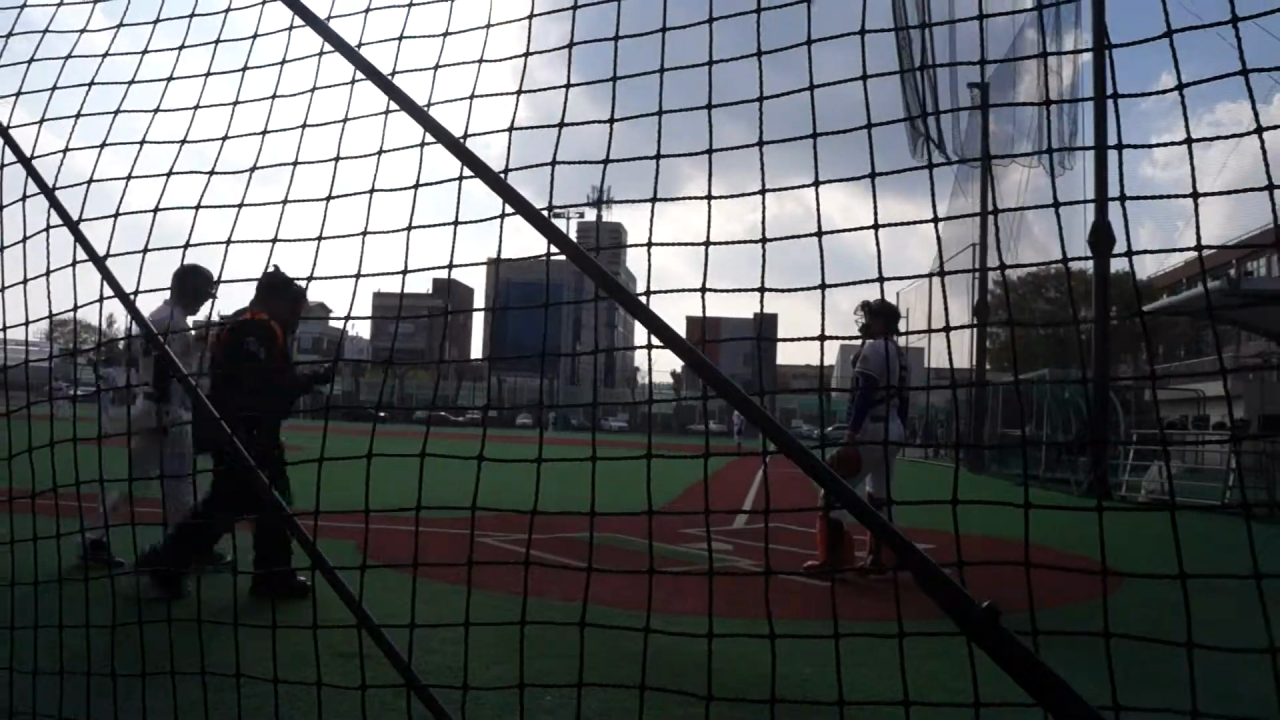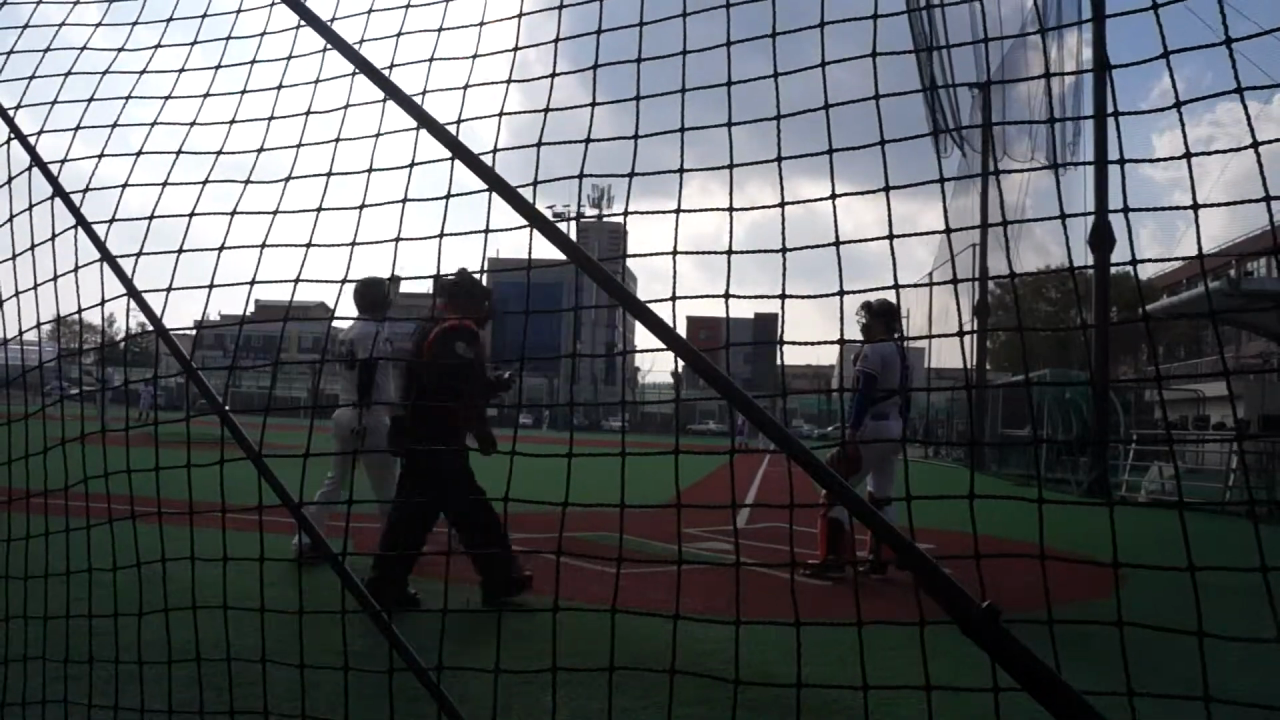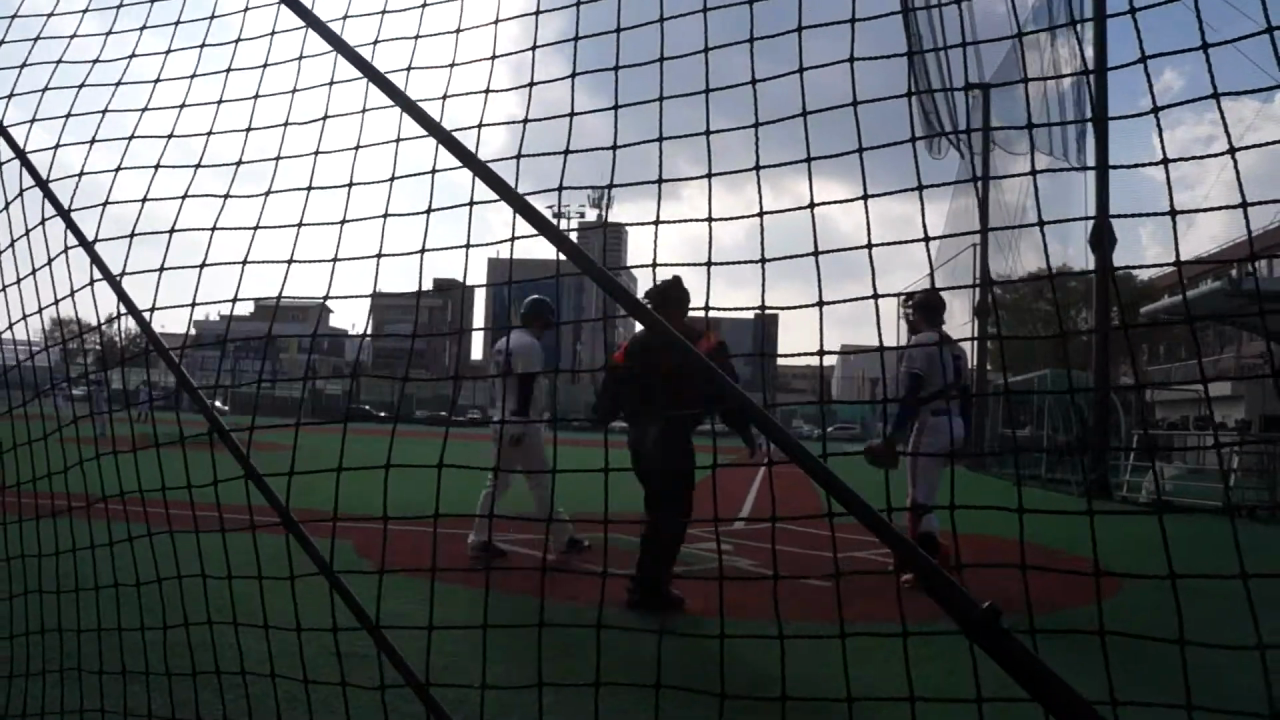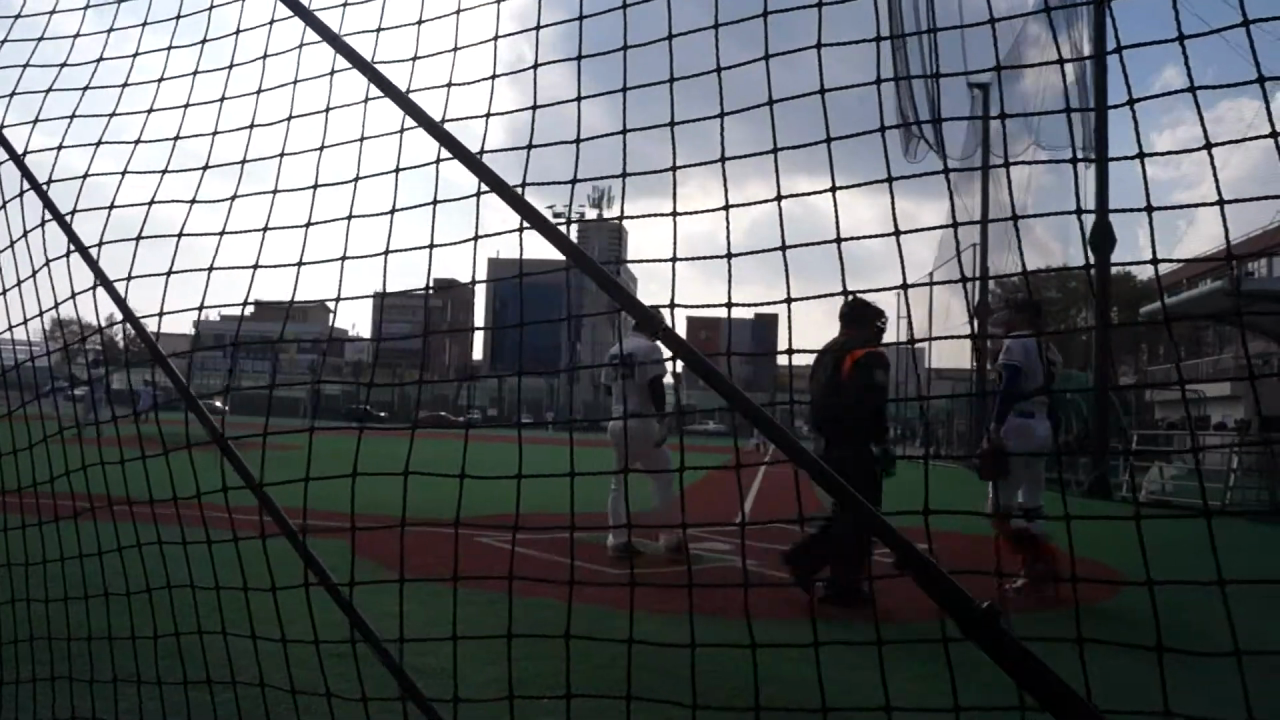
dt=1s
person 1, frame 1
left shoulder: (262, 330)
right shoulder: (257, 329)
left elbow: (276, 384)
right elbow: (247, 386)
left wrist: (313, 380)
right wrist: (242, 435)
left hip: (255, 433)
right hip: (243, 433)
right knee: (226, 504)
left ankle: (274, 577)
right ankle: (167, 561)
person 1, frame 2
left shoulder: (435, 331)
right shoulder: (459, 334)
right elbow: (456, 388)
left wrist: (496, 385)
right wrist: (479, 428)
left hip: (425, 435)
right hip: (438, 438)
left knee: (472, 507)
right knee: (417, 512)
left ankle: (501, 579)
right ankle: (387, 583)
person 1, frame 3
left shoulder: (633, 347)
right shoulder: (705, 346)
left elbow: (609, 396)
right elbow: (726, 395)
left wrist: (604, 417)
right wrist: (746, 431)
left hip: (641, 438)
right hip: (674, 439)
left knee: (667, 510)
right knee: (669, 514)
left ankle: (650, 580)
right ankle: (647, 588)
person 1, frame 4
left shoulder: (827, 355)
right shoulder: (868, 357)
right elbow: (871, 410)
right wrist: (882, 445)
left hip: (827, 447)
right hip: (854, 451)
left knee: (845, 516)
right knee: (857, 520)
left ankle: (804, 558)
right ankle: (843, 587)
person 2, frame 1
left shoulder: (873, 348)
right shoulder: (899, 354)
left elbow: (864, 396)
right elbow: (903, 400)
left wrist: (851, 435)
left hip: (872, 429)
right hip: (893, 430)
right knee: (880, 497)
left ankle: (833, 558)
right ankle: (878, 558)
person 2, frame 2
left shoulder: (873, 348)
right shoulder: (901, 353)
left elbow: (864, 394)
left wrist: (851, 432)
left hip: (873, 428)
right hip: (894, 429)
right knee: (882, 497)
left ankle: (834, 558)
right ankle: (878, 558)
person 2, frame 3
left shoulder: (919, 345)
right shoulder: (955, 348)
left elbow: (910, 395)
right elbow: (965, 395)
left wrist: (892, 433)
right wrist: (960, 437)
left hip: (930, 425)
right hip: (954, 426)
left knee: (921, 500)
right knee: (923, 497)
person 2, frame 4
left shoulder: (1017, 343)
right shoulder: (1049, 350)
left elbow: (1007, 388)
right elbow: (1049, 393)
left wrist: (993, 429)
right wrist: (1048, 437)
left hip: (1018, 425)
right hip: (1043, 427)
left knee: (1001, 507)
right knee: (1031, 505)
left ankle: (1038, 567)
right ankle: (1031, 572)
person 3, frame 1
left shoulder: (156, 318)
right shoulder: (174, 321)
right elbow: (164, 369)
right wrist: (165, 411)
left hip: (144, 408)
right hip: (165, 411)
left knee: (138, 479)
right knee: (181, 480)
left ankle: (95, 537)
person 3, frame 2
left shoulder: (347, 334)
right shoulder: (374, 332)
right elbow: (367, 375)
right wrist: (362, 416)
left hip: (343, 415)
right hip: (370, 416)
left knee: (335, 483)
right knee: (387, 483)
left ankle: (307, 539)
person 3, frame 3
left shoulder: (501, 344)
right shoulder: (530, 345)
right elbow: (525, 386)
right wrist: (521, 424)
left hip: (500, 422)
right hip: (521, 422)
left knee: (497, 482)
right knee: (542, 483)
left ankle: (480, 540)
right ankle: (562, 539)
person 3, frame 4
left shoulder: (614, 351)
right shoulder: (649, 348)
right elbow: (655, 387)
right wrist: (662, 422)
left hip: (616, 424)
right hip: (642, 423)
left knee: (619, 484)
right knee: (664, 482)
left ankle: (618, 541)
right ankle: (671, 540)
